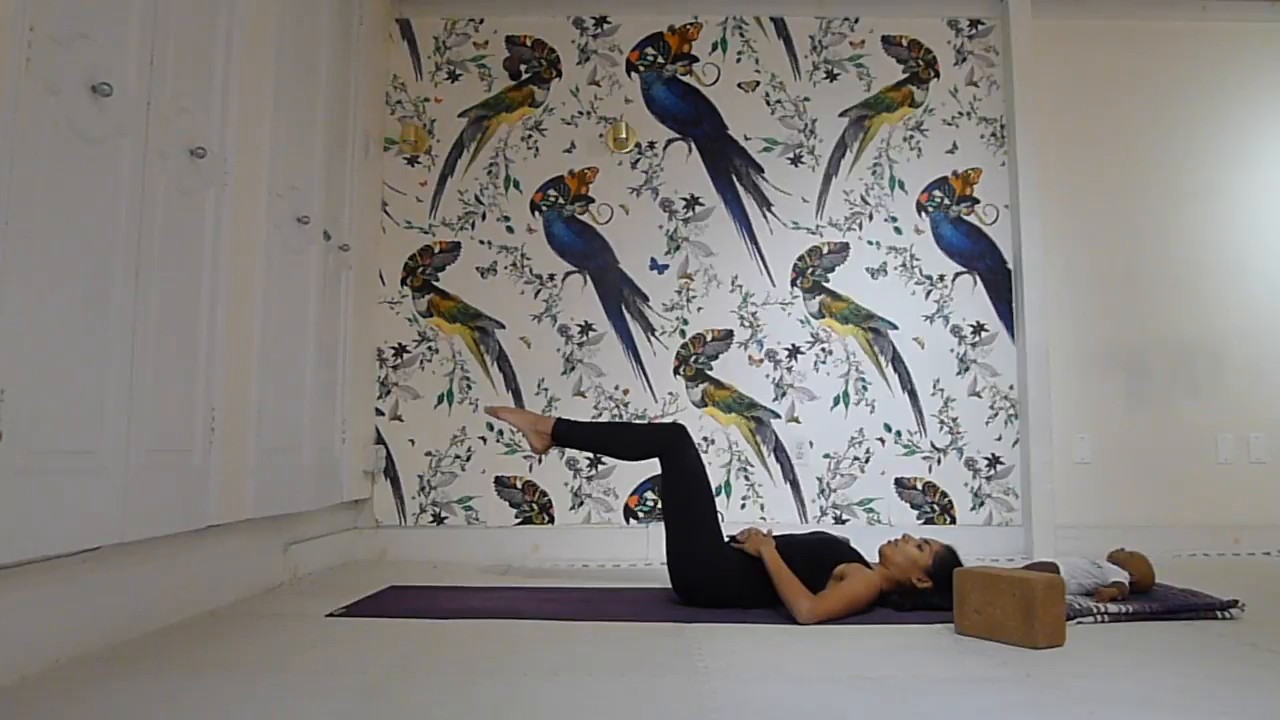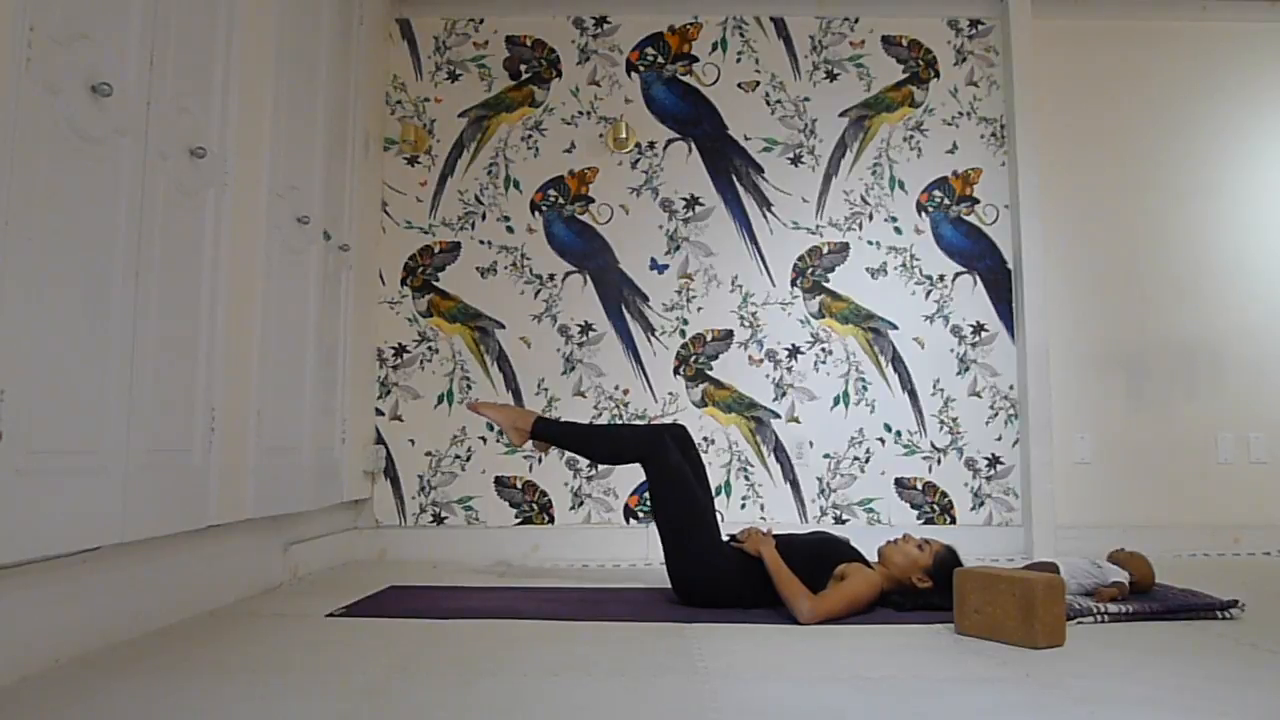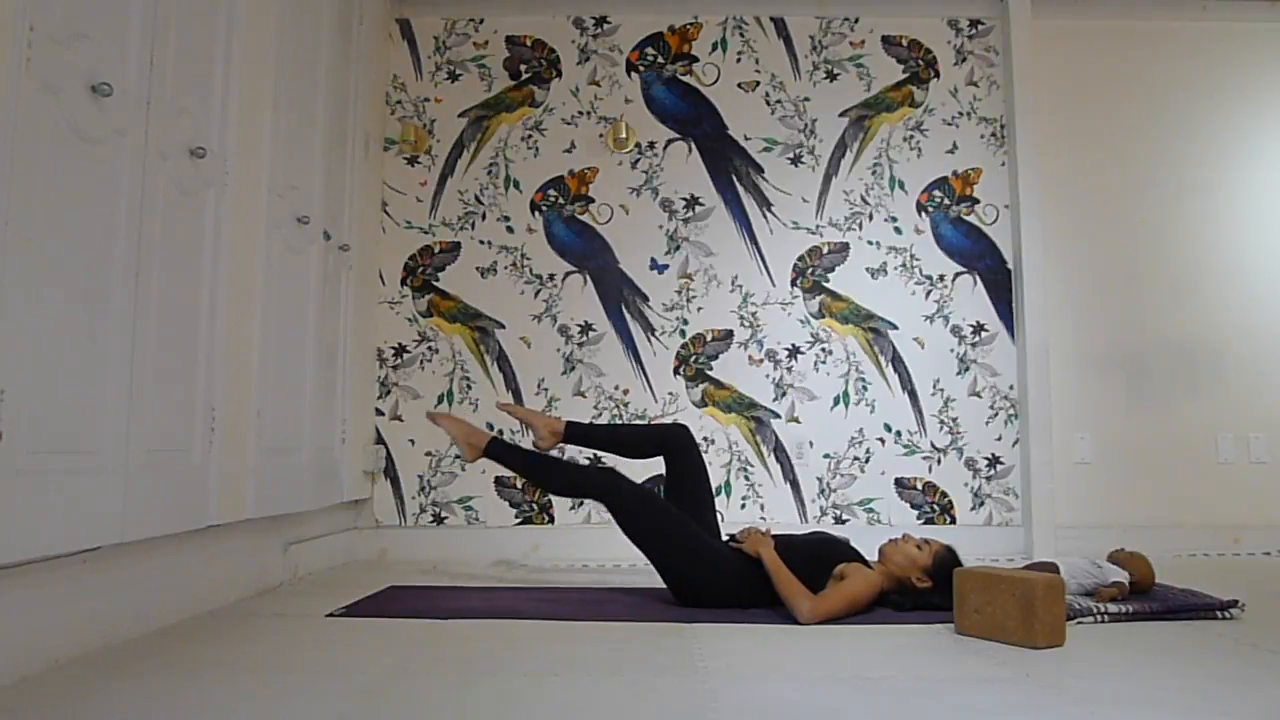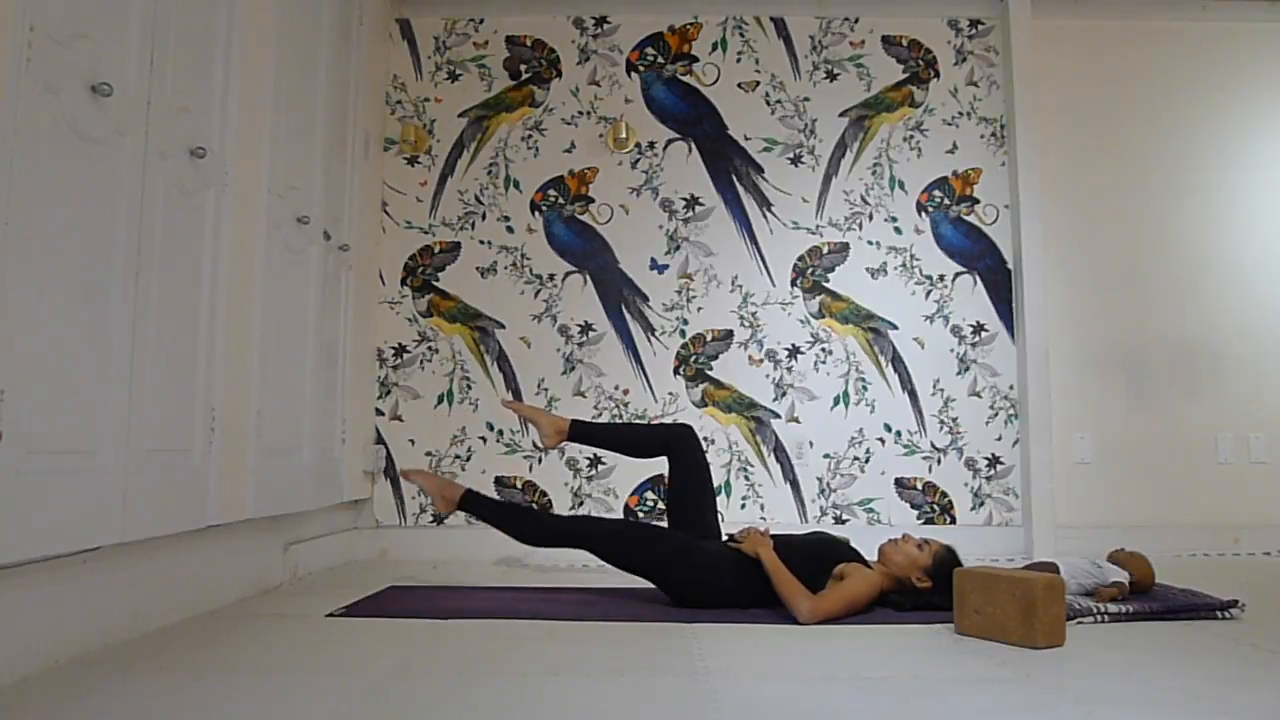
dt=0.5s
person 1, frame 1
left shoulder: (866, 586)
right shoulder: (860, 570)
left elbow: (807, 610)
left wrist: (766, 551)
right wrist: (761, 539)
left hip: (710, 577)
right hip: (720, 565)
left knee: (673, 439)
right knee: (673, 438)
left ankle: (551, 429)
right ankle: (552, 432)
person 1, frame 2
left shoulder: (868, 585)
right shoulder: (862, 568)
left elbow: (808, 609)
left wrist: (766, 550)
right wrist: (761, 539)
left hip: (713, 577)
right hip: (720, 561)
left knee: (653, 448)
right knee: (674, 437)
left ankle: (533, 428)
right ankle: (544, 428)
person 1, frame 3
left shoulder: (866, 585)
right shoulder: (860, 568)
left elbow: (807, 609)
left wrist: (764, 551)
right wrist: (761, 538)
left hip: (714, 579)
right hip: (717, 558)
left knee: (607, 482)
right knee: (676, 438)
left ankle: (487, 446)
right ankle: (559, 431)
person 1, frame 4
left shoulder: (867, 585)
right shoulder: (857, 565)
left elbow: (808, 609)
left wrist: (763, 552)
right wrist: (758, 540)
left hip: (711, 579)
right hip: (714, 555)
left knee: (581, 528)
right knee: (680, 438)
left ankle: (461, 499)
right ankle: (564, 429)
